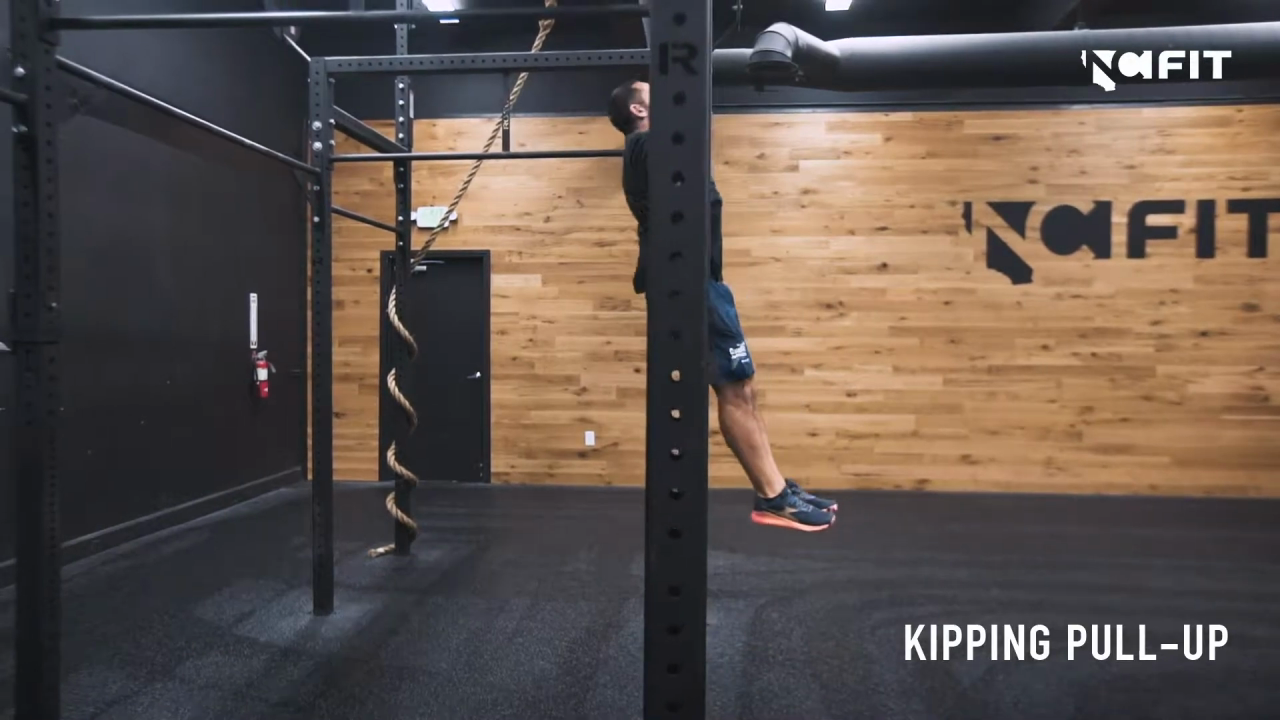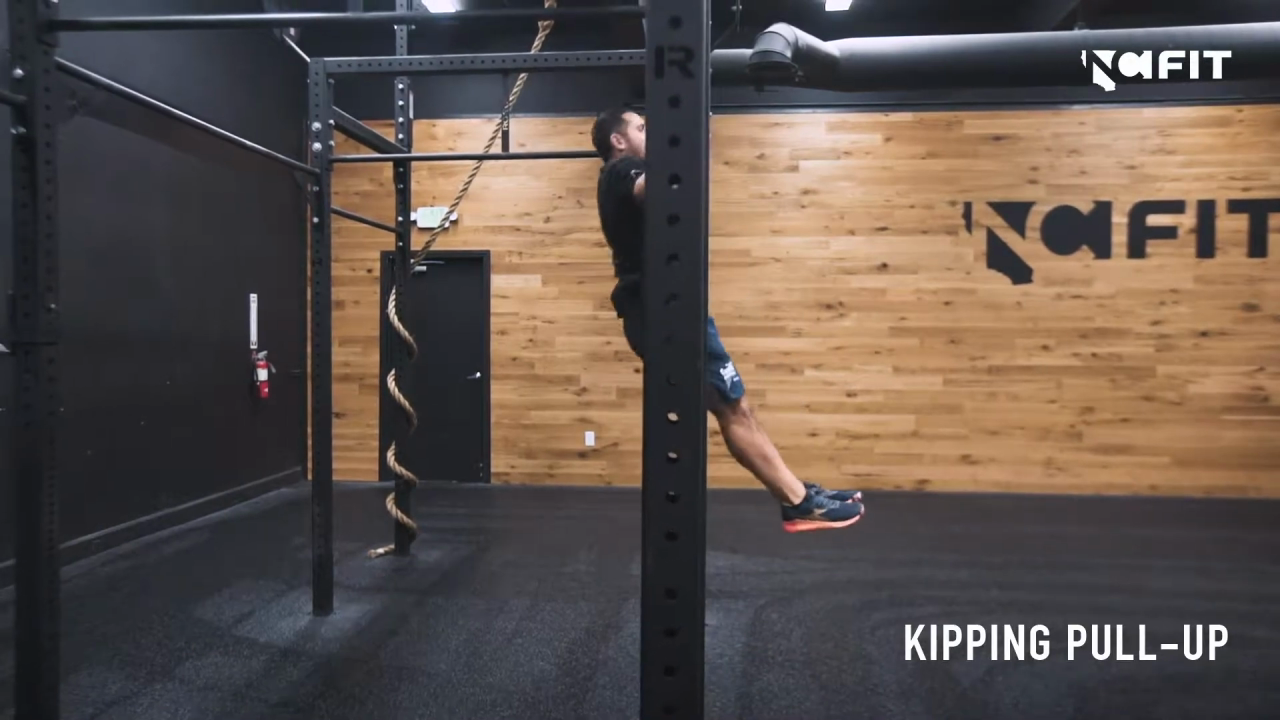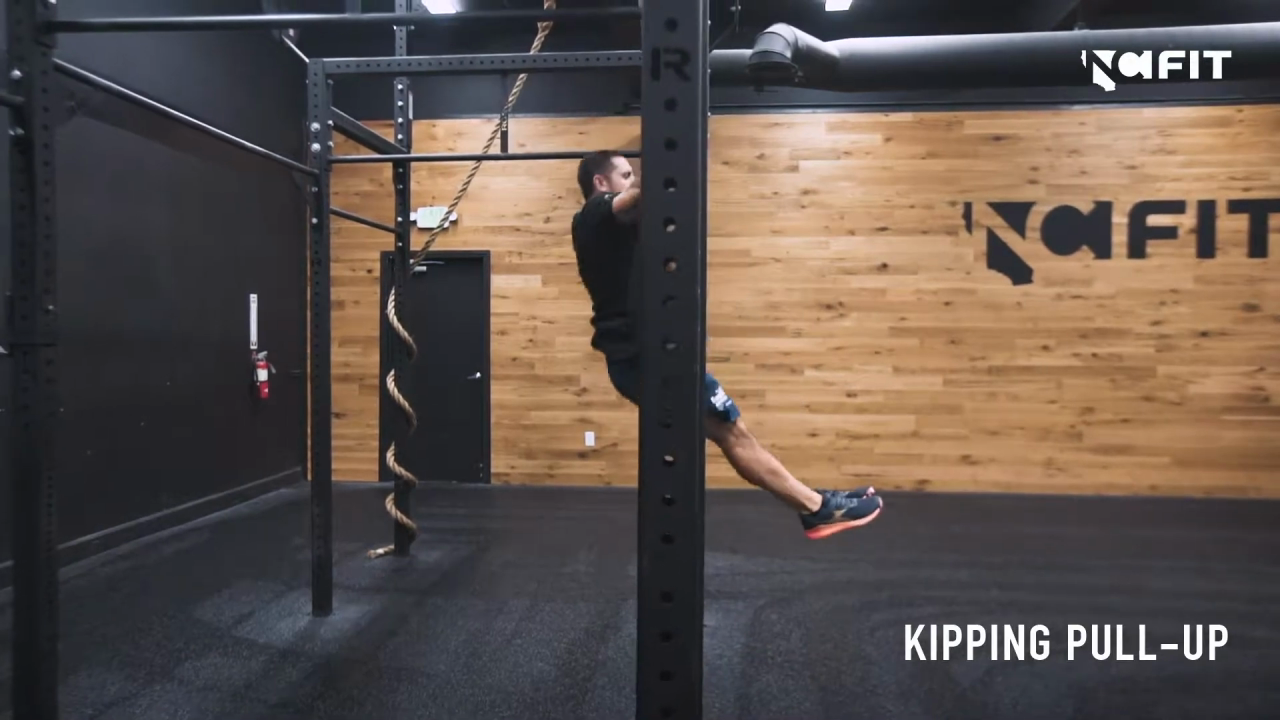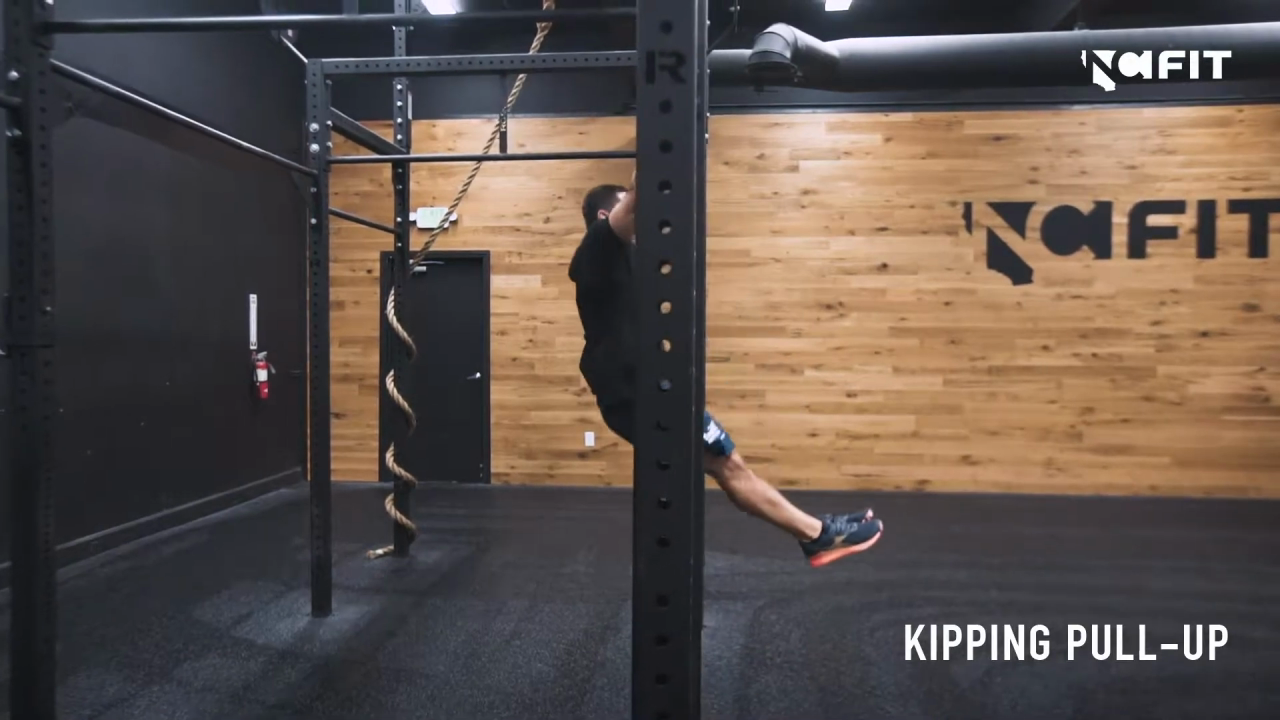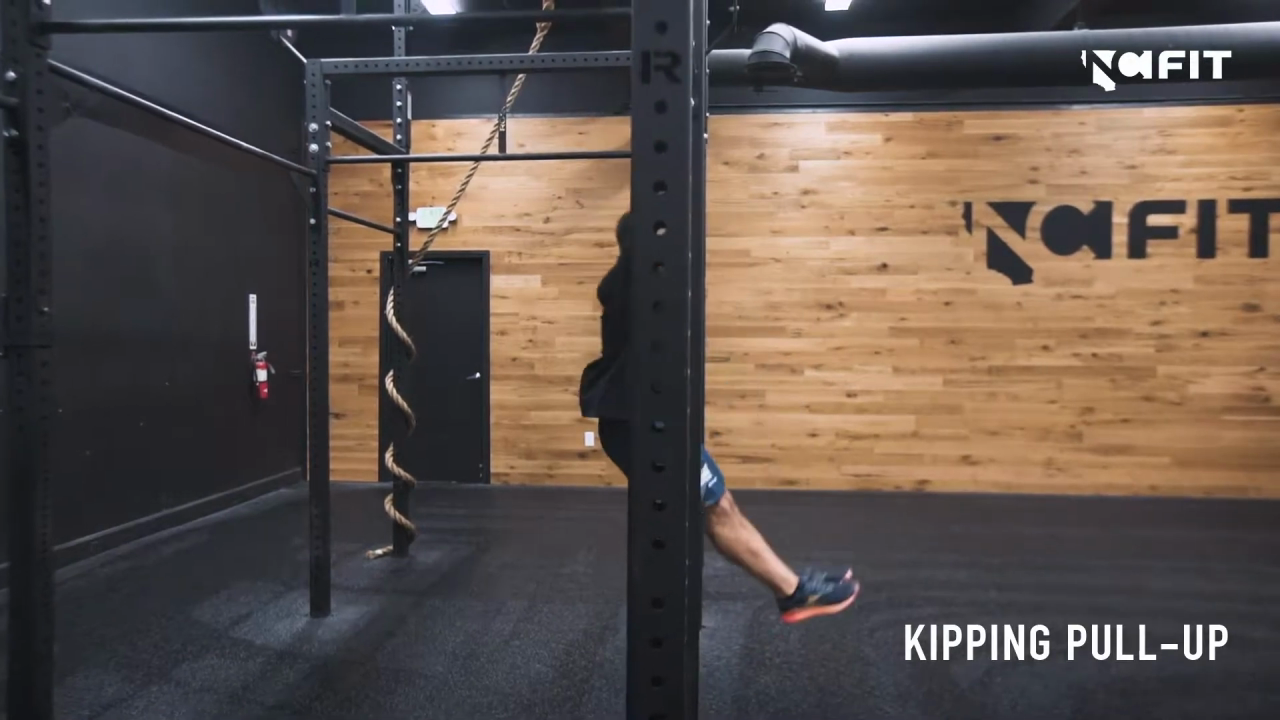
dt=0.1s
person 1, frame 1
left shoulder: (651, 150)
right shoulder: (647, 146)
left knee: (737, 388)
right knee: (737, 388)
left ankle: (780, 490)
right ankle: (774, 496)
person 1, frame 2
left shoulder: (629, 177)
right shoulder: (620, 175)
left knee: (733, 405)
right knee: (733, 406)
left ankle: (800, 494)
right ankle: (798, 502)
person 1, frame 3
left shoulder: (609, 228)
right shoulder: (597, 217)
right elbow: (645, 191)
left hip: (643, 353)
right hip: (643, 354)
left knee: (731, 430)
right knee: (732, 431)
right ankle: (819, 508)
person 1, frame 4
left shoulder: (612, 254)
right shoulder: (600, 248)
left hip: (636, 385)
right hip: (634, 389)
left knee: (727, 461)
right knee: (727, 462)
right ankle: (819, 535)
person 1, frame 5
left shoulder: (627, 282)
right shoulder: (630, 275)
left hip: (633, 415)
right hip: (635, 420)
left knee: (718, 504)
right knee: (718, 508)
right ankle: (795, 591)
